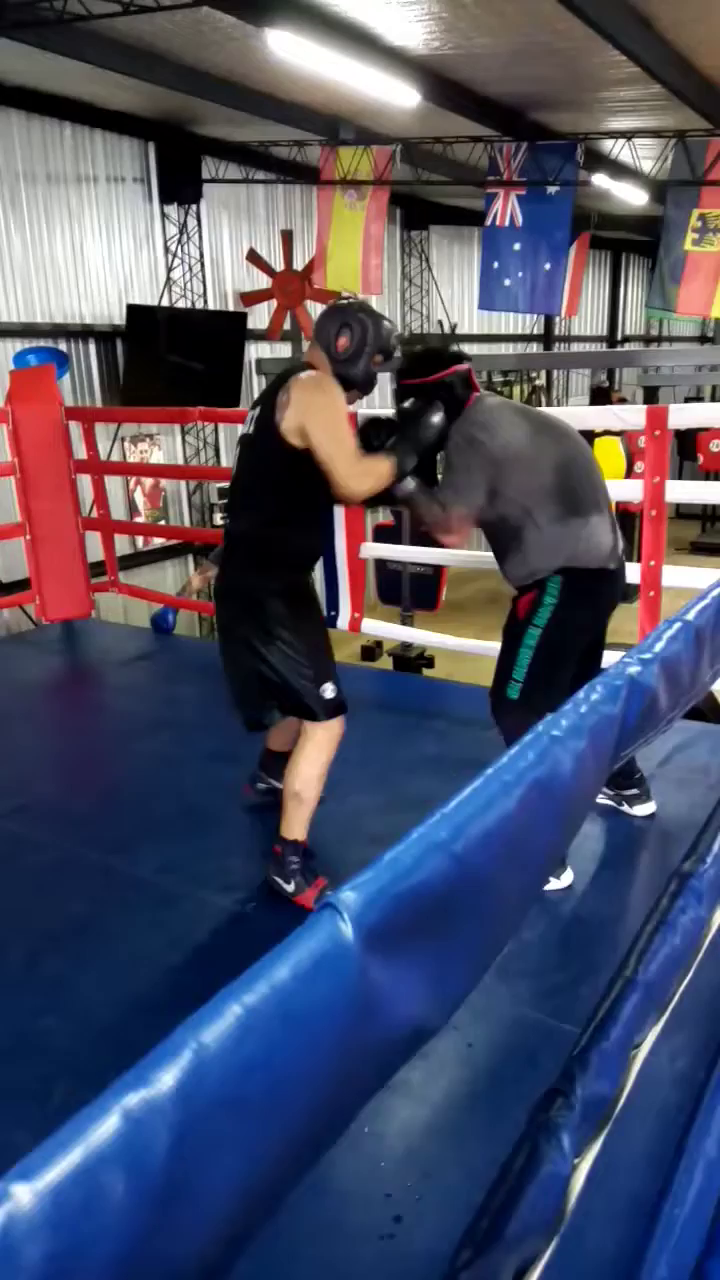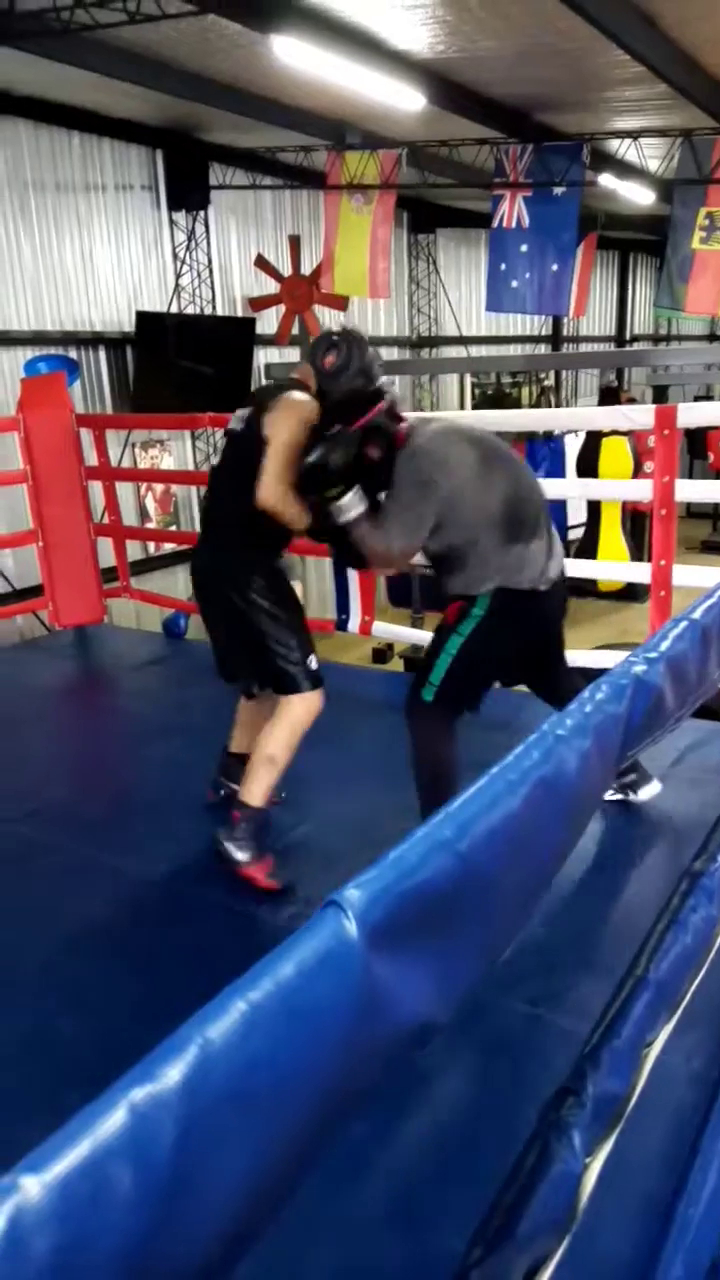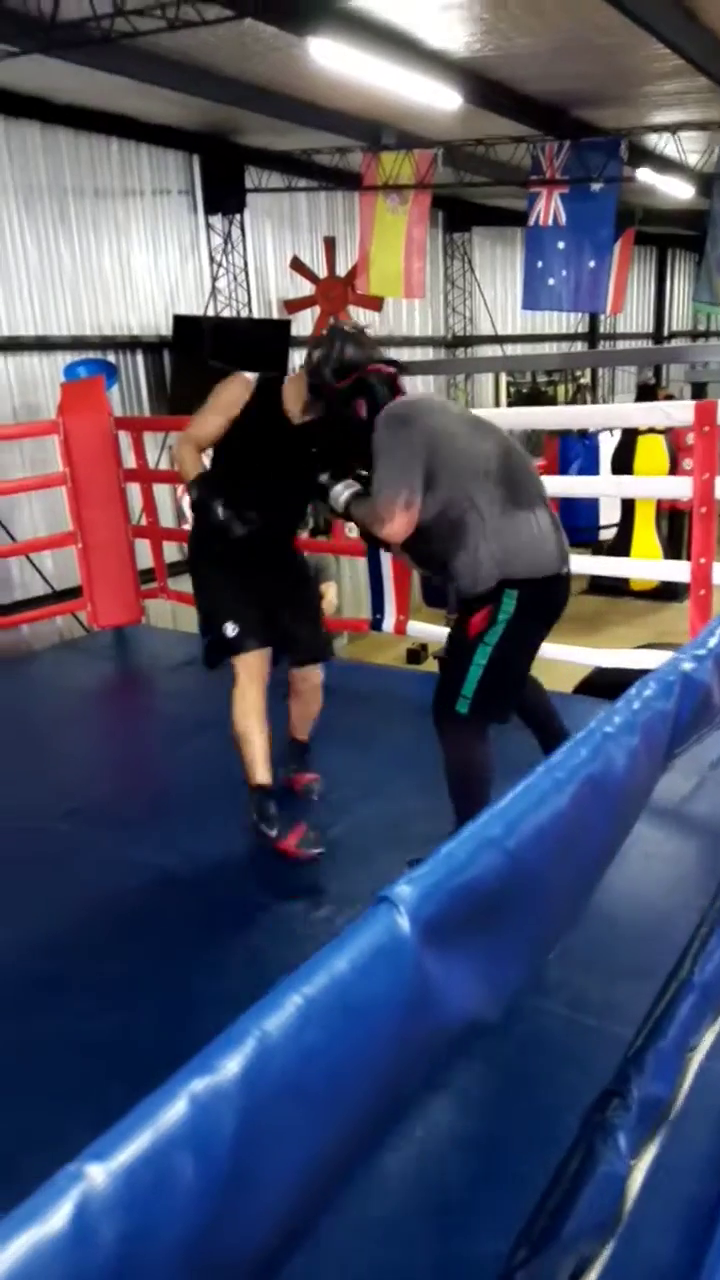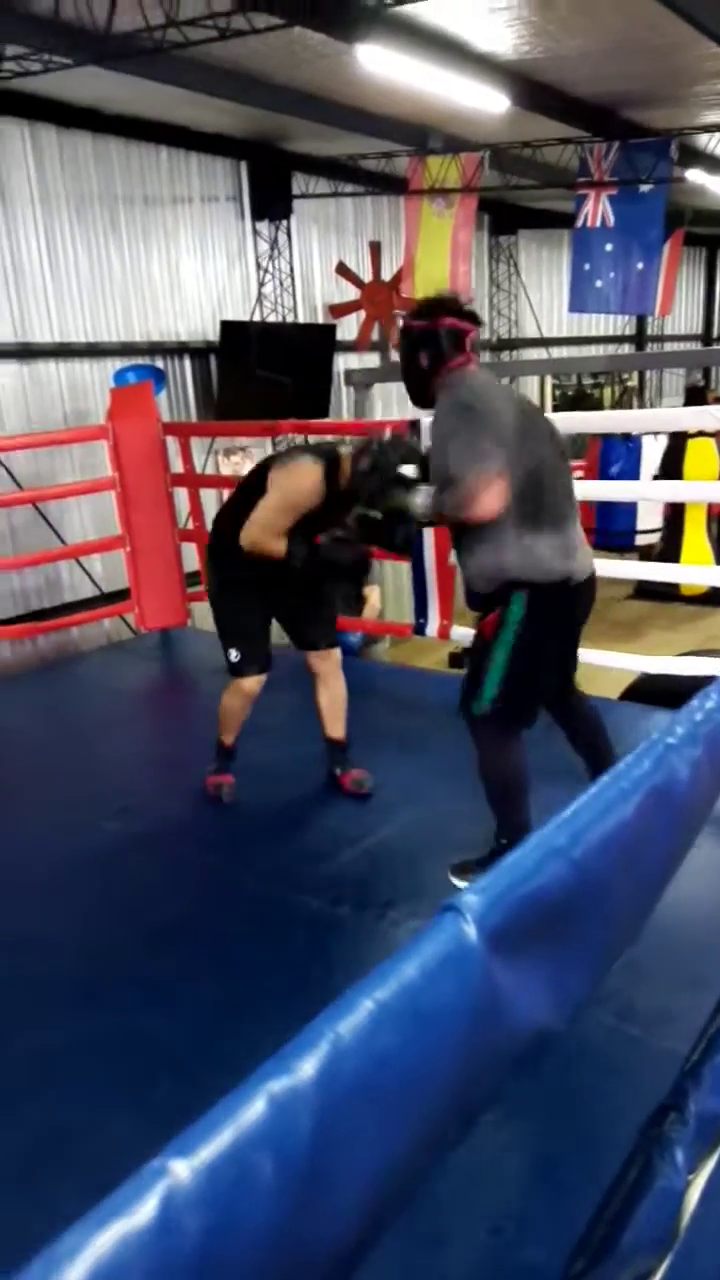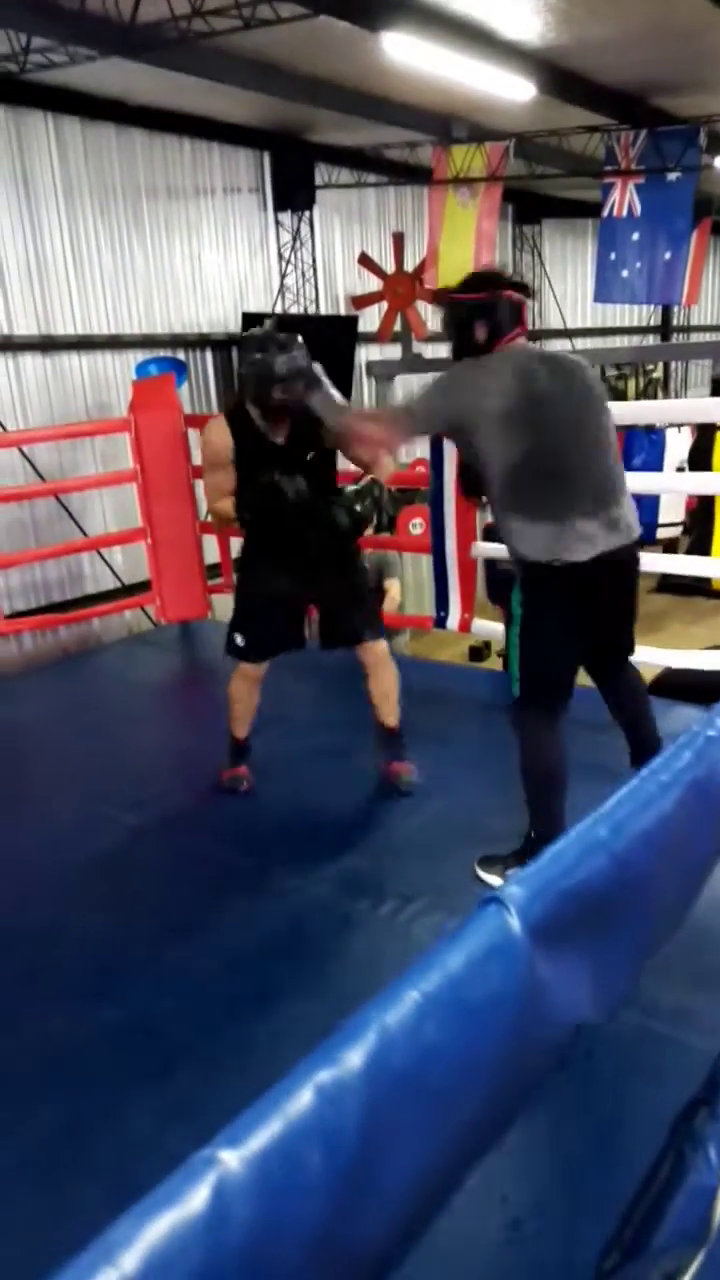
dt=0.4s
person 1, frame 1
left shoulder: (471, 432)
right shoulder: (505, 418)
left elbow: (450, 526)
left wrist: (403, 479)
right wrist: (423, 474)
left hip: (566, 577)
right hip: (599, 565)
left knee: (515, 706)
right knee: (580, 683)
right ankle: (629, 786)
person 1, frame 2
left shoulder: (418, 467)
right shoulder: (437, 434)
left elbow: (392, 556)
left wrist: (344, 499)
left hip: (499, 595)
right hip: (540, 579)
left knee: (428, 710)
right knee: (553, 678)
right ankle: (630, 776)
person 1, frame 3
left shoulder: (399, 419)
right shoulder: (428, 420)
left elbow: (393, 523)
right elbow: (420, 541)
left wrist: (340, 491)
left hip: (514, 584)
right hip: (536, 572)
left knee: (458, 716)
right knee: (507, 679)
person 1, frame 4
left shoulder: (463, 403)
right shoulder: (482, 397)
left elbow: (484, 502)
left wrist: (421, 500)
left hip: (529, 585)
right hip: (562, 577)
left knee: (489, 717)
right knee: (556, 690)
left ankle: (513, 858)
person 1, frame 5
left shoulder: (471, 385)
right shoulder: (576, 371)
left elbow: (377, 436)
left wrist: (337, 423)
left hip: (554, 571)
right hip: (619, 549)
left knee: (538, 708)
right knee: (615, 669)
left ankle: (543, 852)
person 2, frame 1
left shoulder: (290, 394)
right shoulder: (313, 389)
left elbow: (325, 480)
right elbow: (353, 483)
left wrist: (386, 445)
right wrist: (412, 446)
left hip: (273, 577)
right hip: (265, 587)
left knee: (307, 690)
right knee: (325, 718)
left ankle: (271, 772)
right ankle: (293, 864)
person 2, frame 2
left shoulder: (275, 401)
right shoulder: (299, 406)
right elbow: (270, 495)
right wrist: (335, 537)
left hip: (229, 563)
right hip: (241, 571)
left knee: (267, 678)
right knee: (303, 696)
left ankle: (231, 775)
right ankle: (244, 829)
person 2, frame 3
right shoulder: (246, 392)
right elbow: (185, 447)
right wrist: (209, 503)
left hip: (279, 557)
right hip: (222, 555)
left knee: (309, 674)
right knee: (252, 669)
left ankle: (298, 762)
right ankle: (268, 807)
person 2, frame 4
left shoulder: (348, 472)
right shoulder: (308, 476)
right elbow: (251, 538)
right wrist: (313, 556)
left hip: (299, 569)
right hip: (238, 567)
left knee: (329, 661)
right knee: (250, 680)
left ankle: (340, 763)
right ankle: (223, 761)
person 2, frame 5
right shoulder: (222, 432)
right elbow: (218, 508)
left wrist: (361, 502)
right wrist: (262, 504)
left hip: (332, 548)
right hip: (268, 557)
left knee: (375, 649)
right knee: (248, 666)
left ankle: (393, 749)
right ankle: (238, 756)
